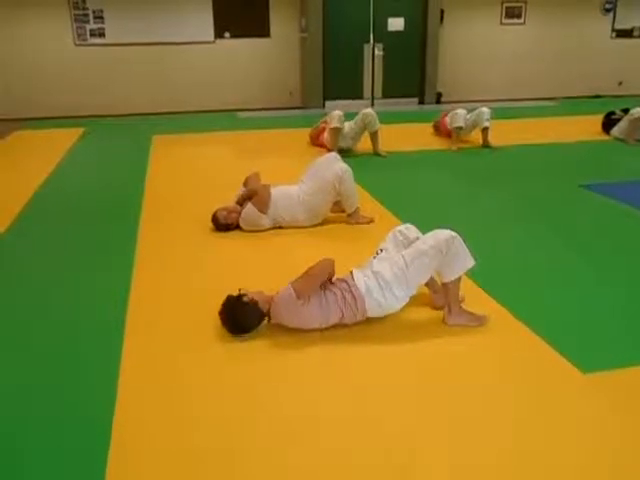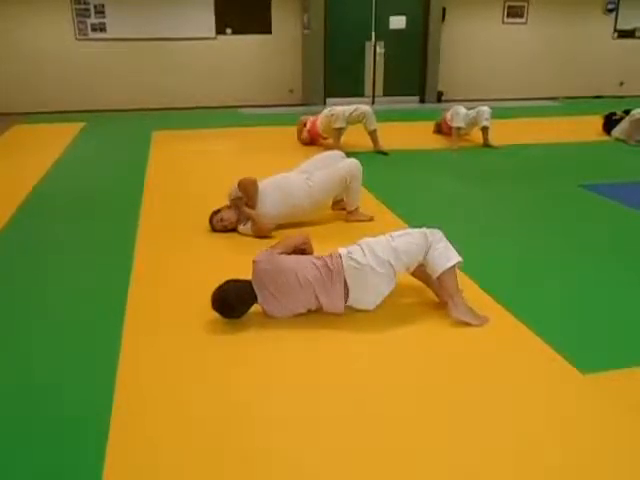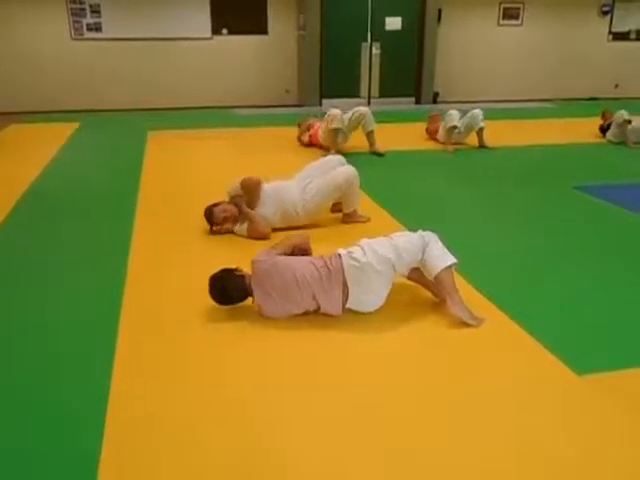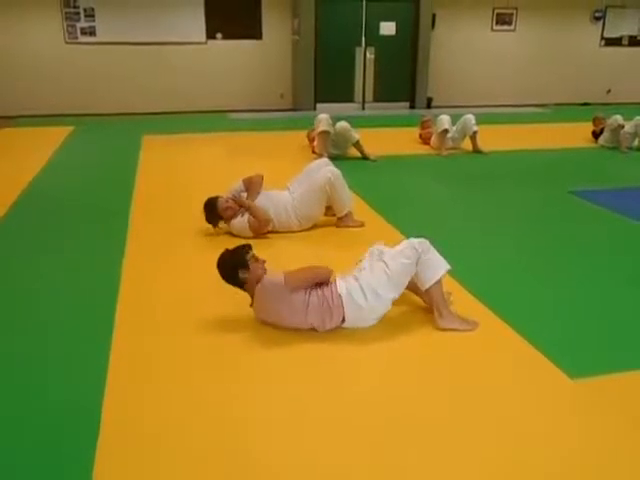
dt=1s
person 1, frame 1
left shoulder: (281, 313)
right shoulder: (286, 301)
right elbow: (326, 265)
left wrist: (320, 278)
right wrist: (322, 277)
left hip: (364, 290)
right hip: (374, 292)
left knee: (405, 231)
right knee: (446, 239)
left ankle: (438, 293)
right ankle: (454, 311)
person 1, frame 2
left shoulder: (272, 310)
right shoulder: (263, 265)
right elbow: (302, 238)
left hip: (358, 296)
right hip: (354, 267)
left knee: (404, 248)
right knee: (431, 237)
left ankle: (442, 291)
right ankle: (456, 303)
person 1, frame 3
left shoulder: (266, 310)
right shoulder: (262, 266)
right elbow: (302, 240)
left hip: (358, 299)
right hip: (354, 268)
left knee: (405, 254)
right knee: (425, 240)
left ankle: (441, 293)
right ankle: (453, 300)
person 1, frame 4
left shoulder: (261, 308)
right shoulder: (268, 288)
right elbow: (325, 272)
left wrist: (308, 276)
right wrist: (317, 273)
left hip: (349, 304)
right hip: (355, 300)
left knee: (380, 251)
right knee: (418, 247)
left ankle: (430, 298)
right ankle: (444, 314)
person 2, frame 1
left shoulder: (243, 201)
right shoulder: (248, 219)
left elbow: (254, 176)
right elbow: (265, 190)
left wrist: (247, 193)
right wrist: (245, 197)
left hip: (300, 192)
right hip: (307, 207)
left knee: (332, 158)
right knee: (342, 170)
left ankle: (337, 204)
right ankle: (353, 215)
person 2, frame 2
left shoulder: (236, 195)
right shoulder: (244, 226)
left elbow: (249, 181)
right elbow: (268, 227)
right wrist: (248, 211)
left hip: (297, 178)
right hip: (307, 193)
left knee: (337, 156)
right knee: (352, 166)
left ankle: (337, 202)
right ankle: (352, 212)
person 2, frame 3
left shoulder: (234, 194)
right shoulder: (241, 226)
left elbow: (254, 182)
right elbow: (265, 232)
left wrist: (249, 205)
right wrist: (247, 211)
left hip: (297, 185)
right hip: (304, 205)
left knee: (337, 161)
right knee: (349, 173)
left ankle: (337, 203)
right ankle: (350, 214)
person 2, frame 4
left shoulder: (233, 195)
right shoulder: (237, 225)
left elbow: (258, 178)
right elbow: (265, 220)
left wrist: (248, 200)
right wrist: (246, 204)
left hip: (290, 196)
right hip: (298, 213)
left knee: (324, 163)
right knee: (332, 174)
left ankle: (331, 207)
right ankle: (344, 217)
